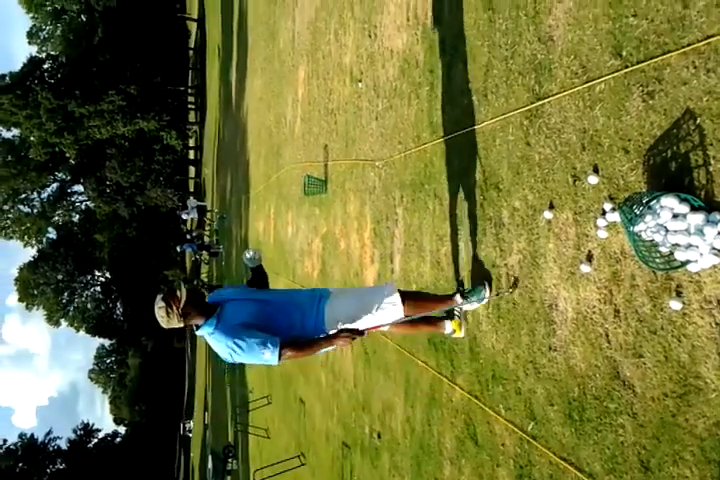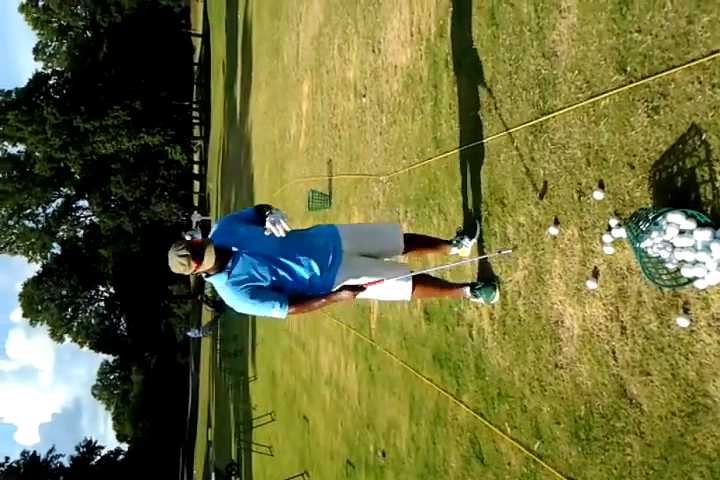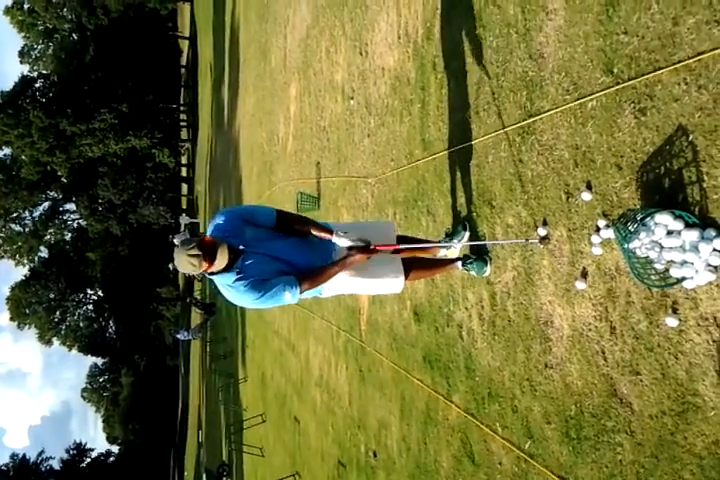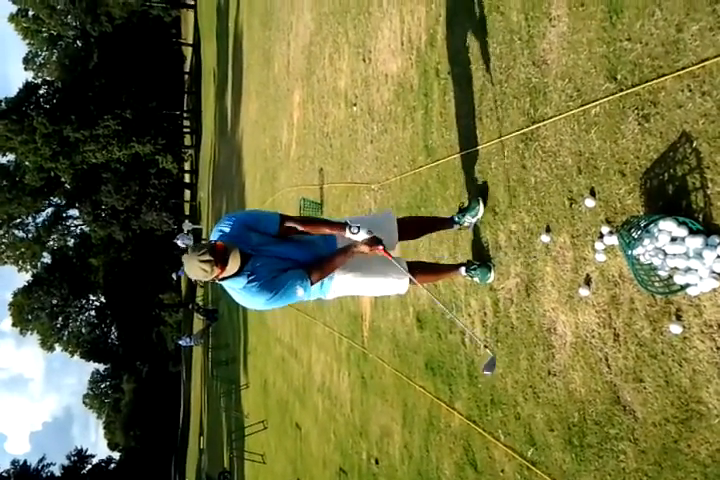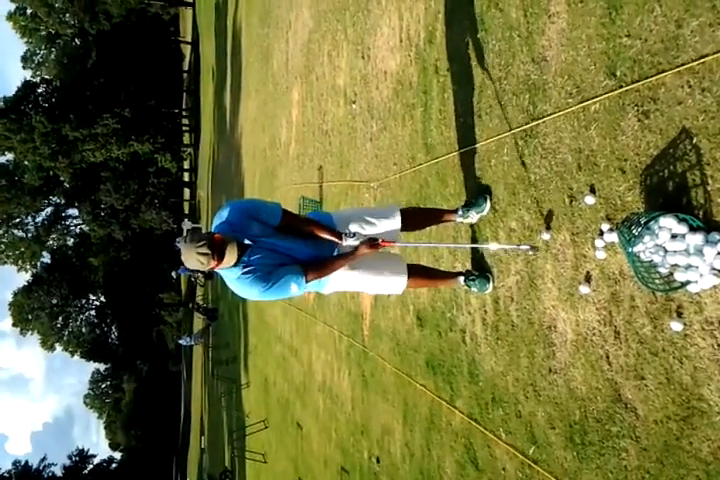
dt=1s
person 1, frame 1
left shoulder: (215, 299)
right shoulder: (227, 339)
left elbow: (257, 291)
right elbow: (283, 353)
right wrist: (332, 341)
left hip: (320, 301)
right hip: (324, 323)
left knee: (391, 315)
right knee: (397, 300)
left ankle: (446, 324)
right ankle: (458, 300)
person 1, frame 2
left shoulder: (222, 230)
right shoulder: (235, 292)
left elbow: (258, 210)
right elbow: (287, 307)
left wrist: (270, 215)
right wrist: (335, 297)
left hip: (330, 240)
right hip: (335, 278)
left knee: (404, 241)
right knee: (411, 283)
left ankle: (454, 245)
right ankle: (466, 290)
person 1, frame 3
left shoulder: (224, 222)
right shoulder: (244, 291)
left elbow: (284, 218)
right elbow: (302, 286)
left wrist: (332, 234)
right wrist: (349, 261)
left hip: (325, 240)
right hip: (329, 277)
left knee: (391, 241)
right knee: (401, 271)
left ankle: (443, 248)
right ankle: (458, 264)
person 1, frame 4
left shoulder: (227, 227)
right shoulder: (256, 294)
left elbow: (291, 224)
right elbow: (313, 276)
left wrist: (343, 229)
right wrist: (355, 249)
left hip: (328, 238)
right hip: (334, 277)
left knee: (397, 226)
right knee: (407, 273)
left ankle: (456, 221)
right ankle: (462, 269)
person 1, frame 5
left shoulder: (230, 214)
right shoulder: (250, 283)
left elbow: (293, 220)
right elbow: (309, 275)
left wrist: (340, 237)
right wrist: (357, 253)
left hip: (330, 225)
right hip: (332, 269)
left knee: (401, 218)
right knee: (404, 276)
left ankle: (459, 214)
right ankle: (461, 278)
